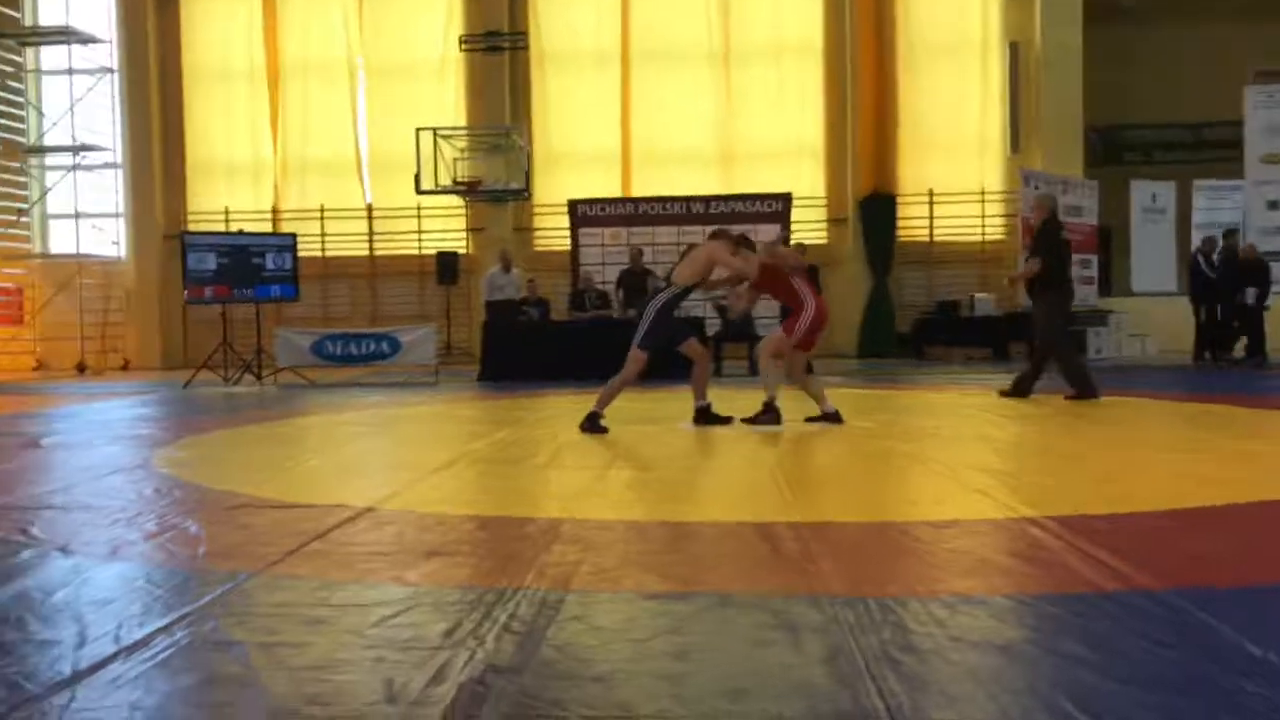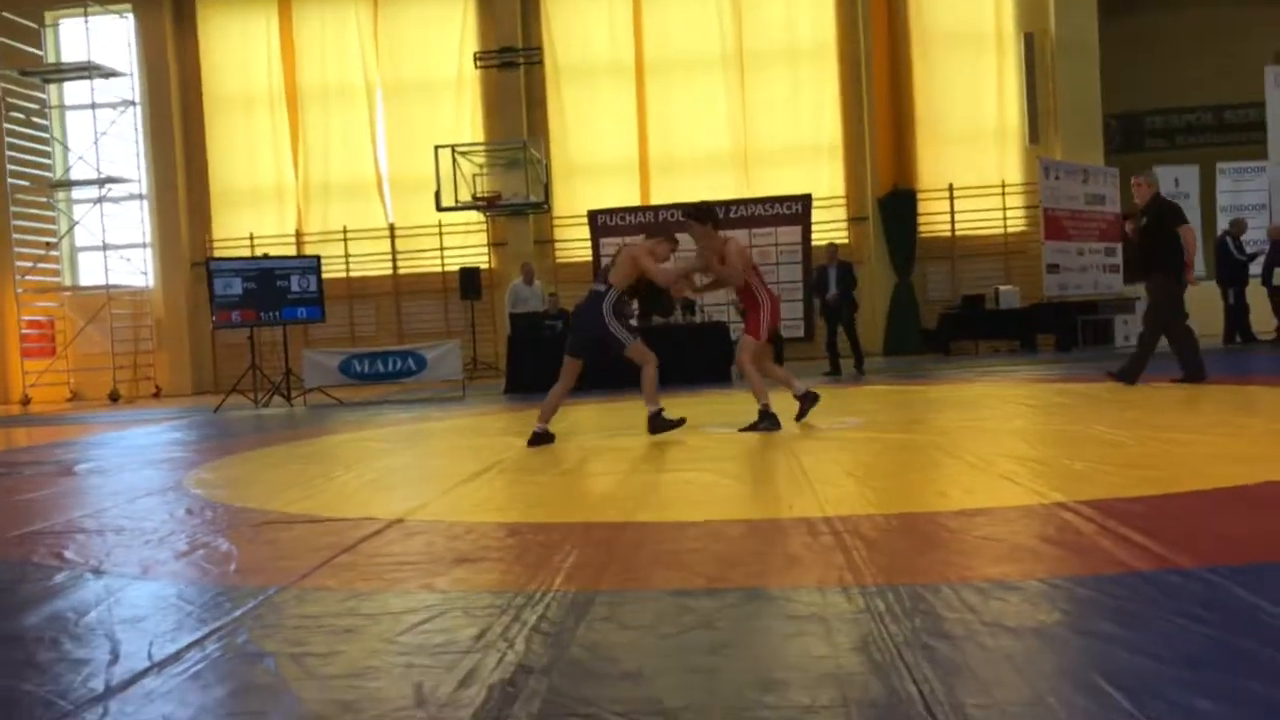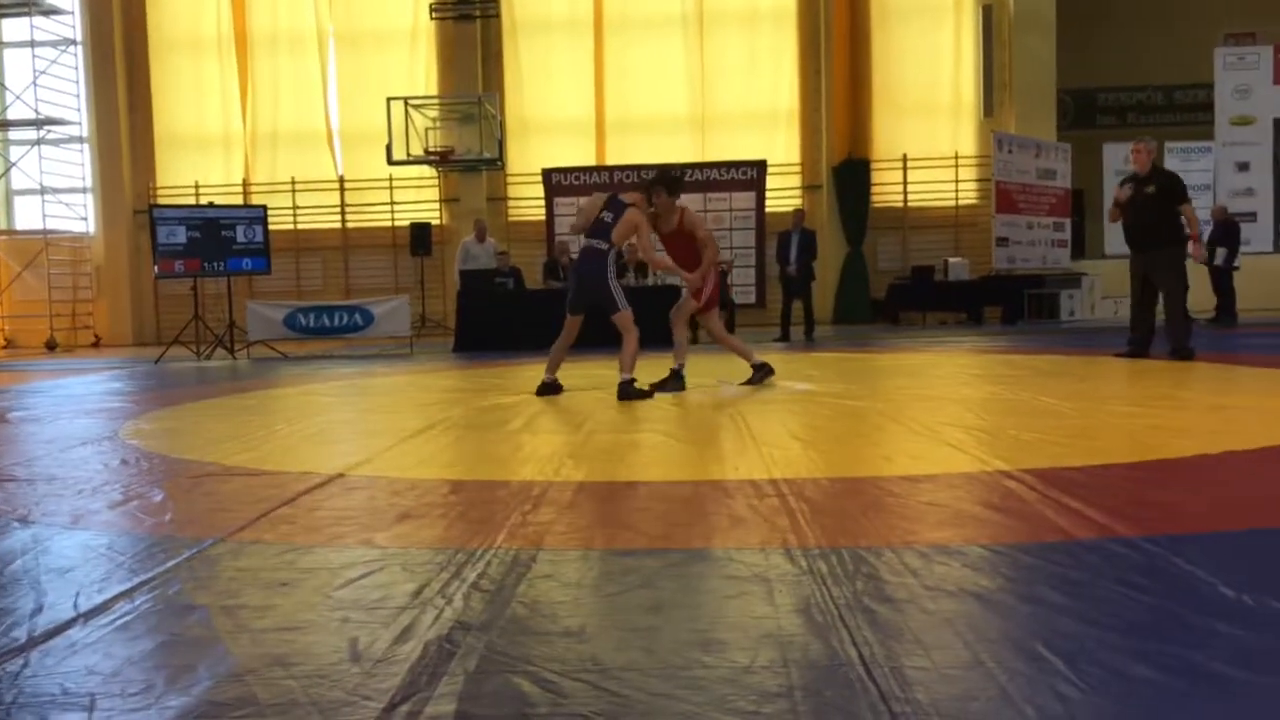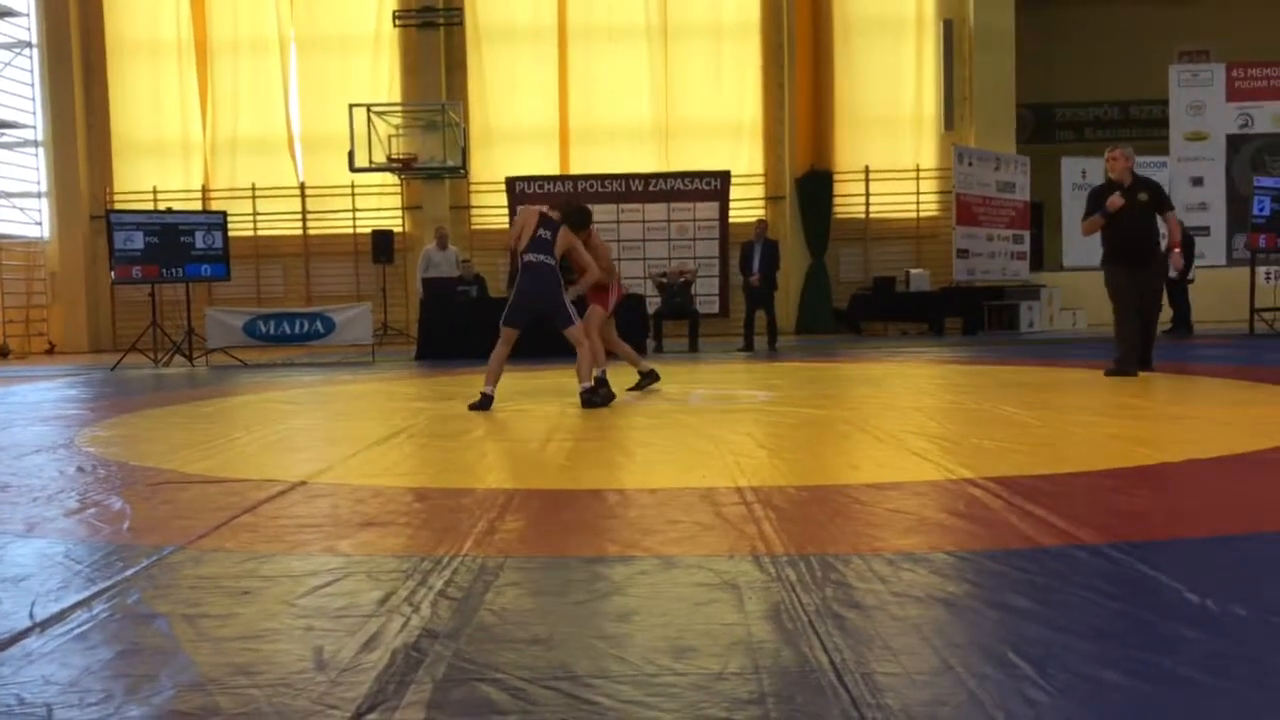
dt=1s
person 1, frame 1
left shoulder: (1045, 233)
right shoulder: (1058, 232)
left elbow: (1035, 266)
left wrist: (1015, 277)
left hip: (1050, 296)
right hip: (1059, 293)
left knee: (1057, 343)
right knee: (1042, 343)
left ankle: (1085, 387)
right ankle: (1022, 386)
person 1, frame 2
left shoulder: (1165, 208)
right shoulder: (1144, 213)
left elbow: (1188, 233)
left wrist: (1189, 266)
right wrist: (1132, 234)
left hip: (1168, 276)
right hip: (1157, 277)
left knee: (1153, 324)
right knee: (1174, 326)
left ankle: (1131, 372)
right ankle: (1194, 371)
person 1, frame 3
left shoulder: (1168, 179)
right shoulder: (1127, 183)
left elbow: (1187, 212)
right elbow: (1113, 218)
left wrist: (1196, 242)
right wrist: (1118, 201)
left hip: (1166, 251)
right hip: (1139, 253)
left knee: (1174, 299)
right knee: (1140, 301)
left ankle: (1180, 346)
right ankle: (1138, 345)
person 1, frame 4
left shoulder: (1150, 187)
right shoulder: (1099, 193)
left elbow: (1171, 218)
right elbow: (1086, 229)
left wrist: (1176, 249)
right wrist: (1106, 211)
left hip: (1150, 263)
right hip: (1117, 265)
left knee: (1150, 313)
right knee: (1124, 313)
left ankle: (1144, 357)
right ankle: (1125, 362)
person 2, frame 1
left shoulder: (703, 254)
right shoulder: (712, 251)
left elbow: (703, 285)
right elbow: (744, 269)
left wrist: (730, 280)
left hip: (667, 314)
right hip: (655, 312)
left knee: (702, 356)
right knee: (631, 371)
left ankle: (702, 411)
right ankle: (592, 416)
person 2, frame 2
left shoulder: (633, 253)
right shoulder: (639, 252)
right elbow: (663, 280)
left wrist: (684, 270)
right wrist: (693, 266)
left hip: (583, 314)
right hip: (602, 314)
left knee: (566, 380)
right knee: (649, 361)
left ankle: (539, 432)
right ankle: (654, 417)
person 2, frame 3
left shoulder: (600, 199)
right shoulder: (637, 216)
left elbow: (576, 228)
right elbow: (651, 258)
right wrist: (684, 275)
left hip: (580, 270)
right hip: (602, 273)
left knee: (569, 332)
right knee: (630, 332)
left ankle: (548, 381)
right ankle: (626, 384)
person 2, frame 4
left shoulder: (528, 213)
right shoulder: (568, 235)
left elbow: (512, 244)
right elbow: (594, 272)
right wrist: (572, 291)
left hip: (526, 286)
right hip: (552, 288)
left knee: (504, 344)
right knee: (582, 343)
left ankle: (486, 396)
right ankle: (587, 392)
person 3, frame 1
left shoulder: (770, 258)
right shoulder: (755, 282)
left elbow: (799, 263)
right elbow: (738, 311)
left wrist: (772, 254)
left hip: (810, 310)
right hip: (808, 313)
left knee: (764, 350)
right knee: (793, 372)
left ankle: (770, 408)
right ankle: (830, 412)
person 3, frame 2
left shoulder: (731, 247)
right shoulder: (712, 250)
left elbow: (737, 280)
right elbow: (724, 280)
left wrist: (710, 262)
right wrist: (697, 289)
left hip: (764, 306)
right hip: (755, 308)
left knee: (743, 359)
right knee: (761, 363)
left ankle: (768, 416)
right ankle: (804, 394)
person 3, frame 3
left shoulder: (688, 218)
right shoulder: (653, 219)
left elbow: (713, 248)
left wrist: (698, 274)
left hip: (706, 276)
right hip: (694, 278)
left knee: (678, 316)
right knee: (717, 333)
left ankle: (676, 375)
right ankle: (760, 366)
person 3, frame 4
left shoulder: (593, 241)
left elbow: (609, 275)
left hip: (607, 288)
right hip: (595, 289)
left knee: (589, 327)
right knee: (610, 340)
left ankle: (602, 382)
right ankle: (647, 372)
